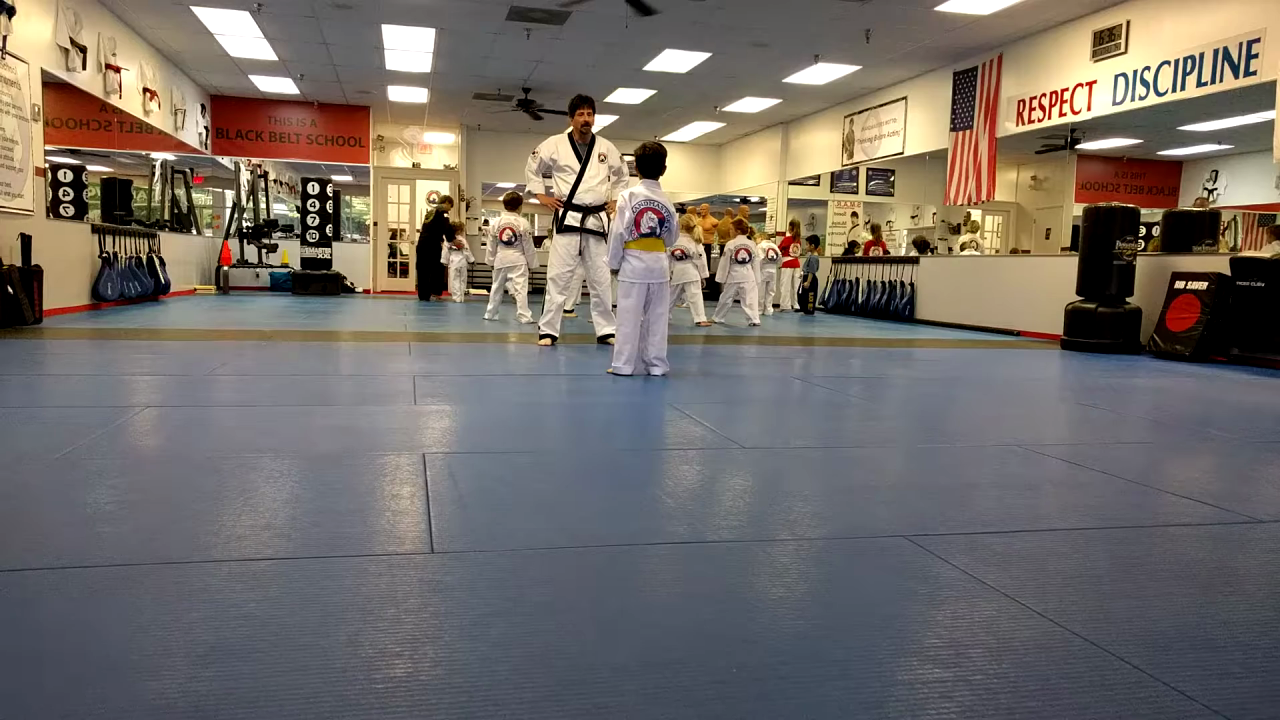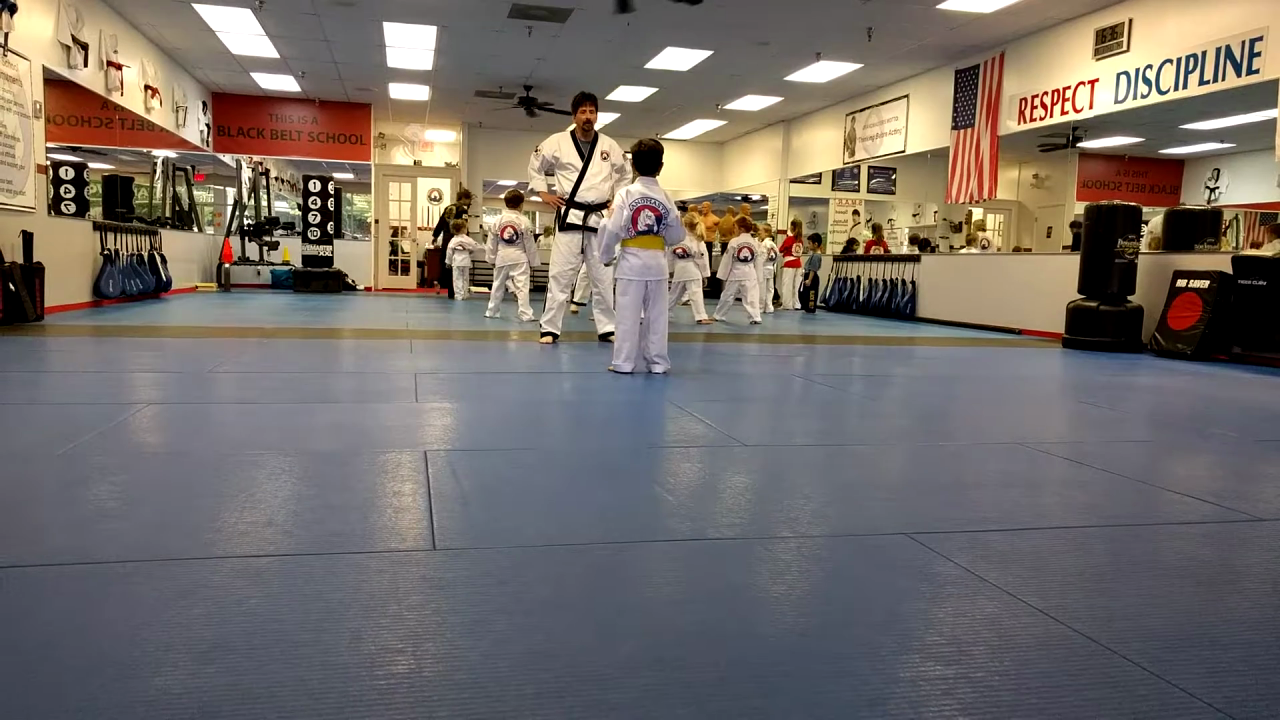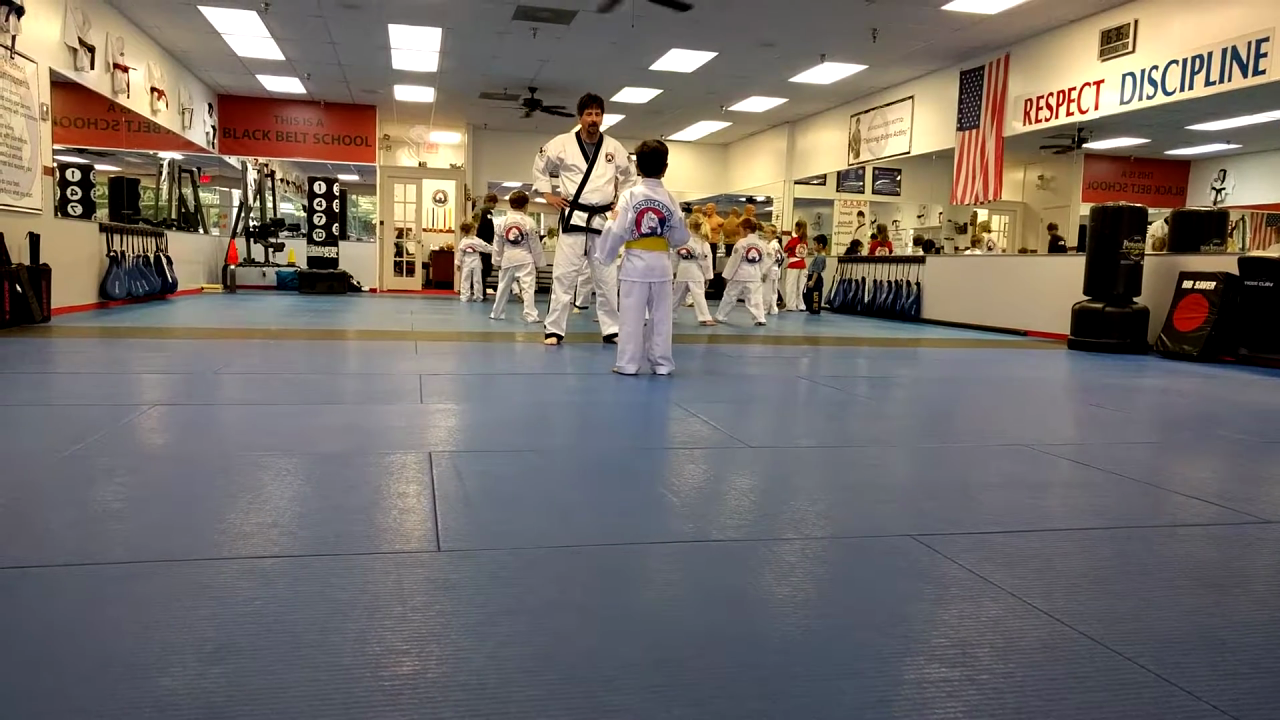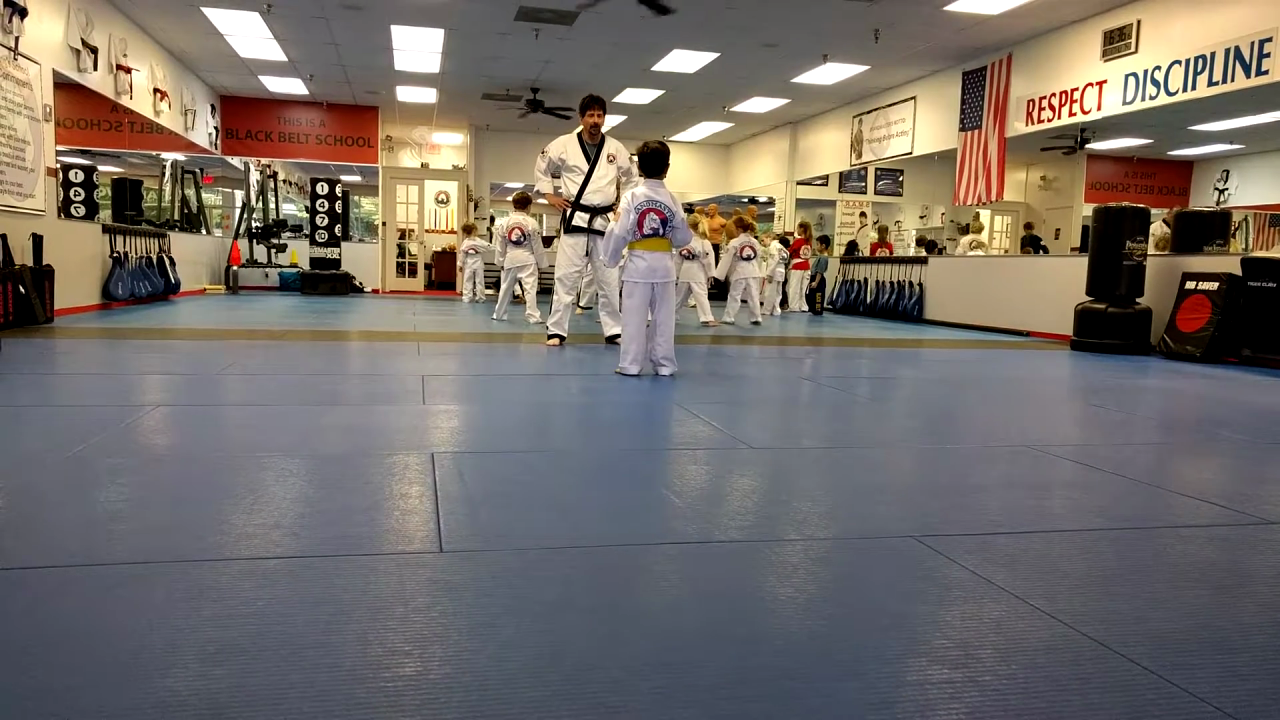
dt=0.5s
person 1, frame 1
left shoulder: (606, 148)
right shoulder: (555, 144)
left elbow: (621, 175)
right elbow: (533, 167)
left wrist: (616, 200)
right wrist: (542, 195)
left hip: (597, 220)
right hip: (568, 219)
left knee: (601, 280)
right knee: (558, 277)
left ankle: (606, 331)
right ankle: (548, 331)
person 1, frame 2
left shoulder: (609, 145)
right shoulder: (557, 142)
left elbow: (624, 173)
right elbow: (536, 166)
right wrist: (544, 193)
left hip: (599, 218)
right hip: (570, 216)
left knee: (603, 278)
right knee: (560, 275)
left ankle: (607, 328)
right ankle: (550, 328)
person 1, frame 3
left shoulder: (614, 147)
right shoulder: (562, 143)
left elbow: (628, 176)
right elbow: (540, 167)
right wrist: (548, 194)
left hip: (603, 219)
right hip: (573, 218)
left knee: (607, 279)
right knee: (564, 276)
left ankle: (611, 329)
right ankle: (554, 329)
person 1, frame 4
left shoulder: (616, 148)
right shoulder: (564, 144)
left elbow: (631, 178)
right elbow: (541, 168)
right wrist: (550, 195)
left hip: (605, 220)
right hip: (575, 219)
left knee: (609, 280)
right knee: (566, 277)
left ankle: (614, 330)
right ankle: (556, 330)
person 2, frame 1
left shoulder: (628, 196)
right shoulder: (666, 201)
left elbow: (618, 233)
right elbow: (672, 238)
left wrist: (614, 263)
left hip: (633, 264)
right hip: (659, 265)
left knee: (629, 317)
right knee: (657, 317)
left ankle: (624, 364)
right ankle: (656, 364)
person 2, frame 2
left shoulder: (625, 194)
right shoulder: (665, 197)
left elbow: (612, 230)
right elbow: (677, 236)
left wrist: (605, 256)
left hip: (631, 261)
right hip: (658, 262)
left knee: (628, 315)
right knee: (657, 315)
left ankle: (624, 362)
right ankle: (658, 362)
person 2, frame 3
left shoulder: (629, 195)
right shoulder: (670, 199)
left elbow: (616, 232)
right elbow: (681, 237)
left wrist: (602, 255)
left hip: (635, 263)
right hip: (662, 264)
left knee: (632, 316)
right knee: (661, 317)
left ankle: (628, 363)
right ankle: (662, 363)
person 2, frame 4
left shoulder: (631, 197)
right shoulder: (672, 200)
left elbow: (619, 233)
right elbow: (684, 238)
left wrist: (609, 259)
left hip: (638, 264)
right hip: (664, 265)
left knee: (635, 317)
right knee: (663, 317)
left ankle: (631, 364)
right ankle: (664, 364)
